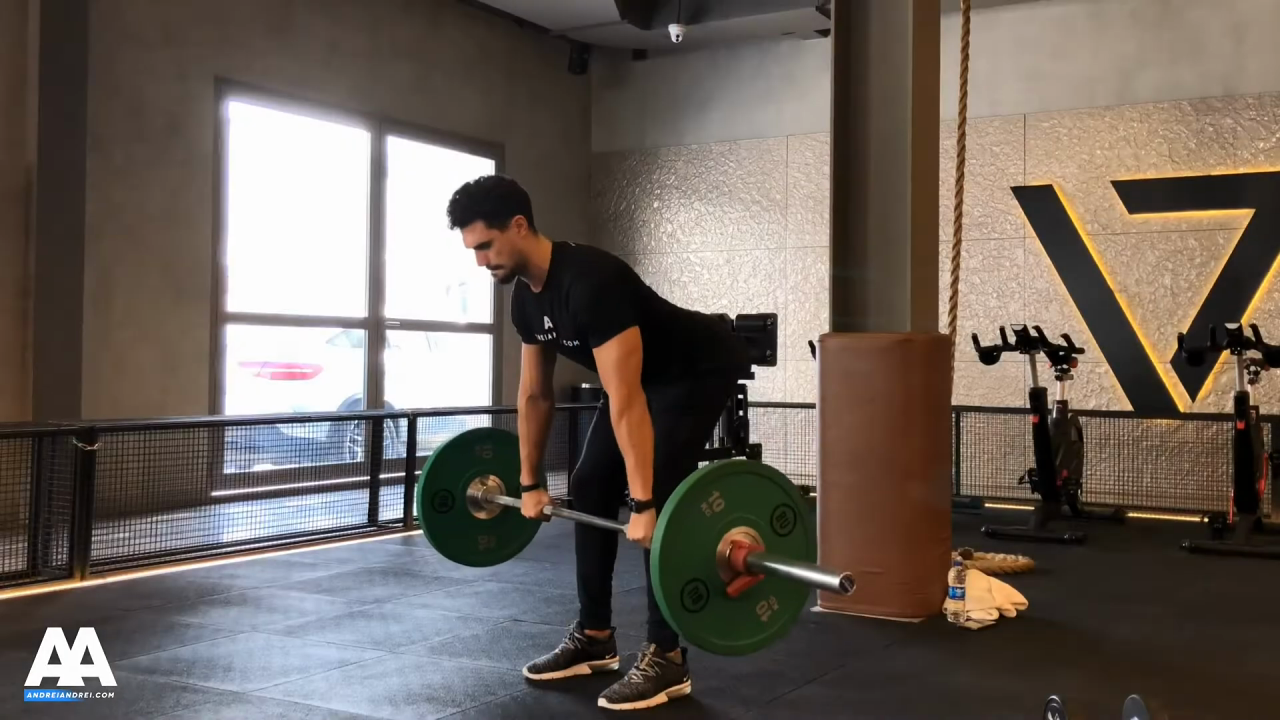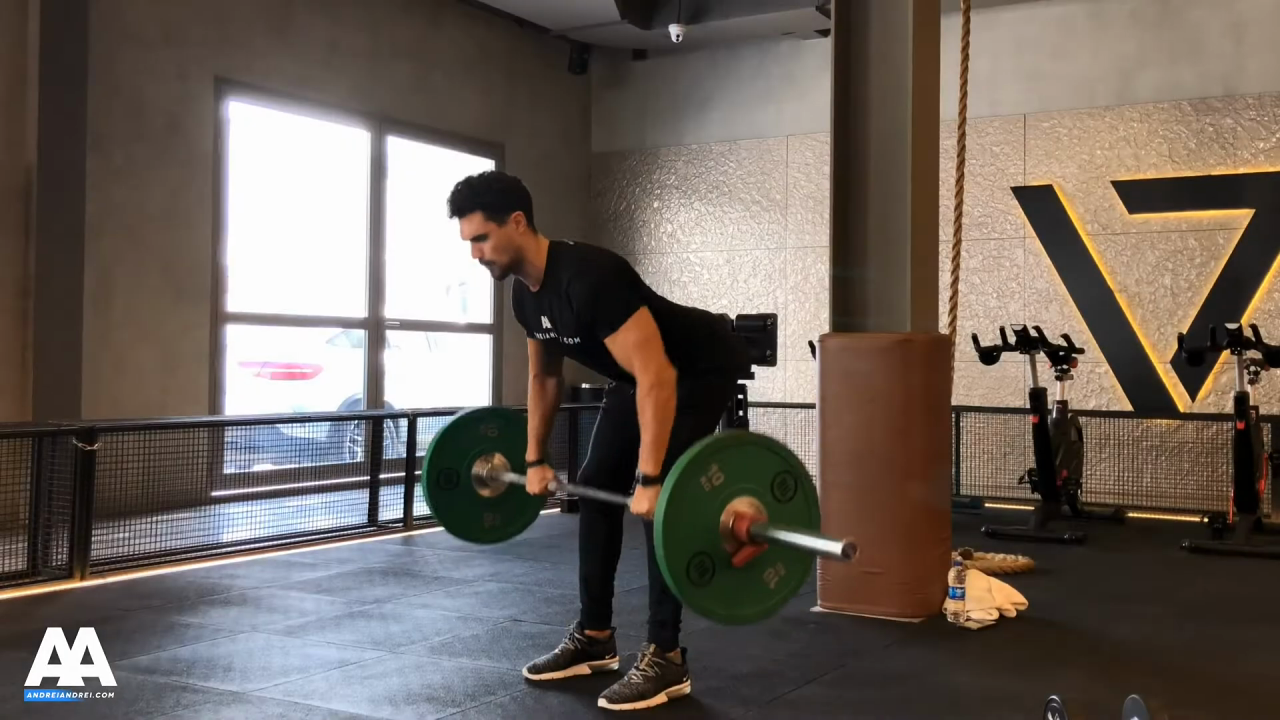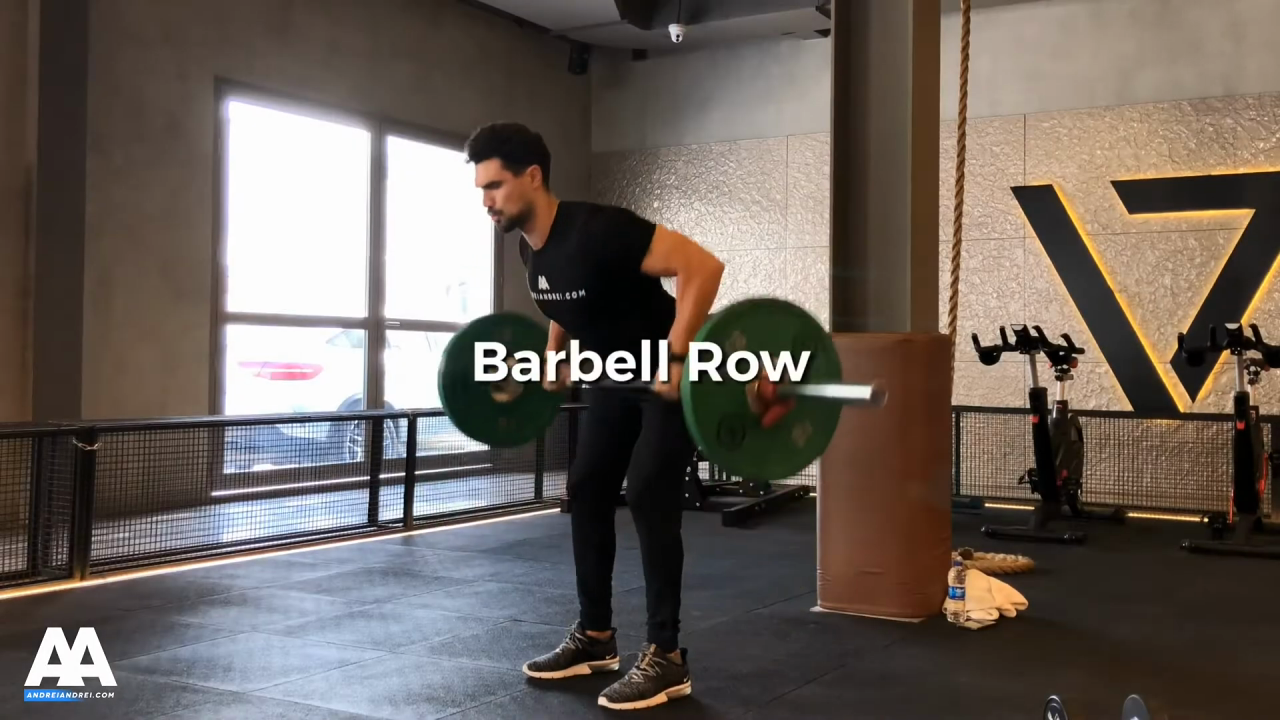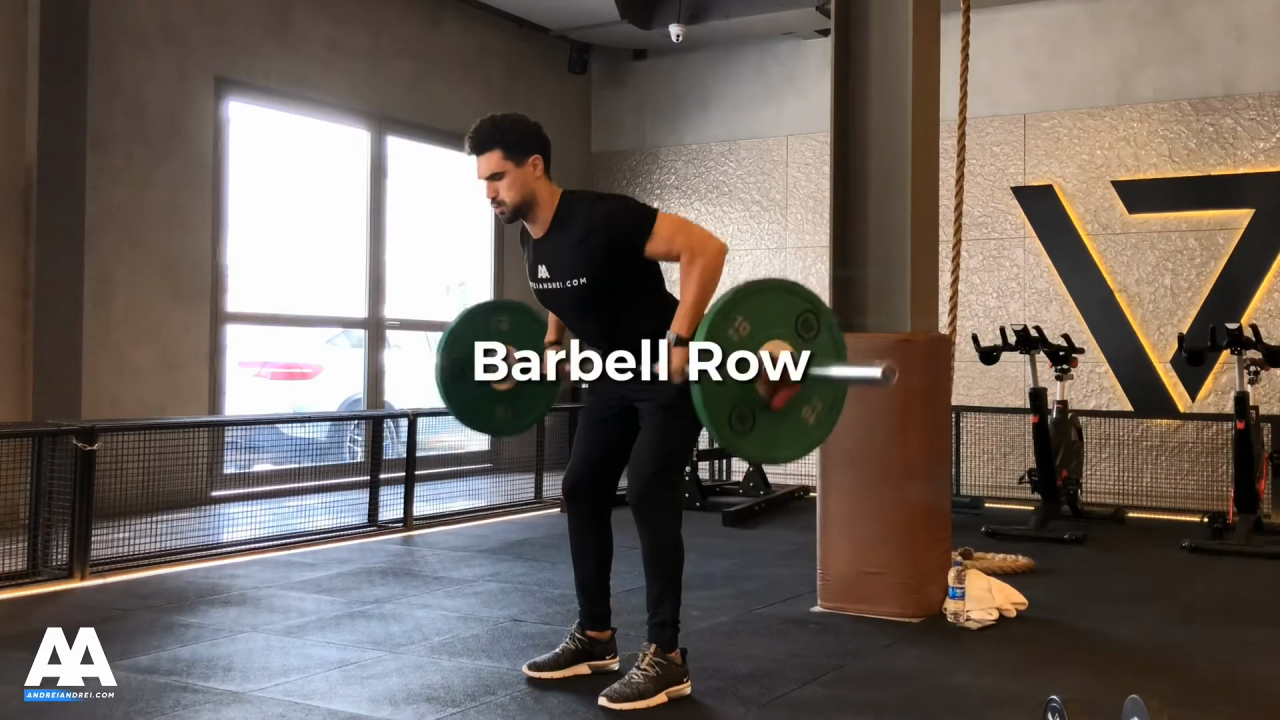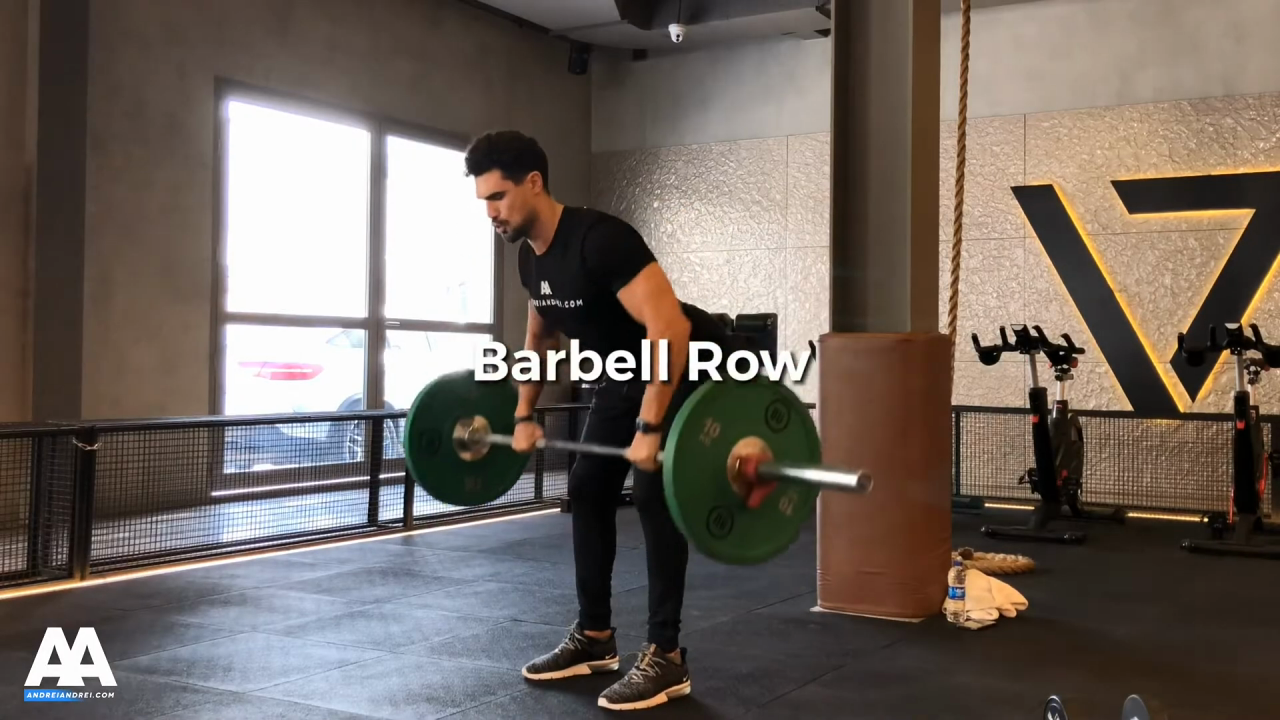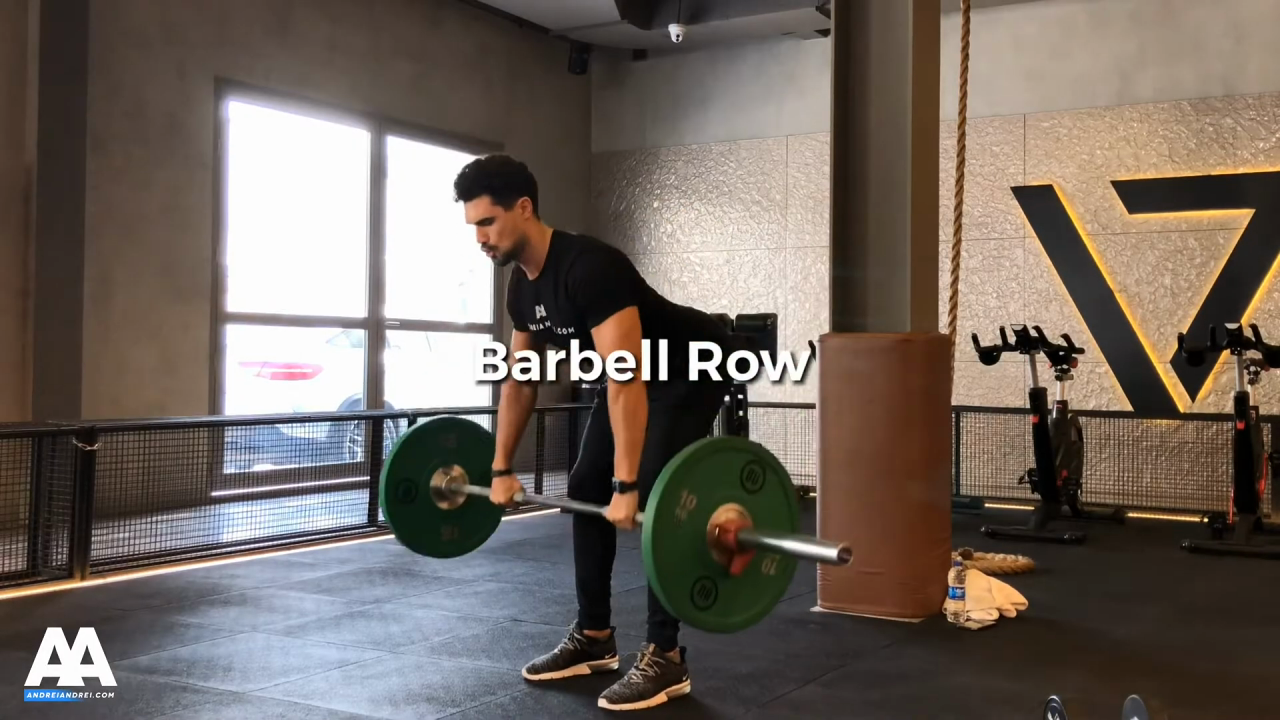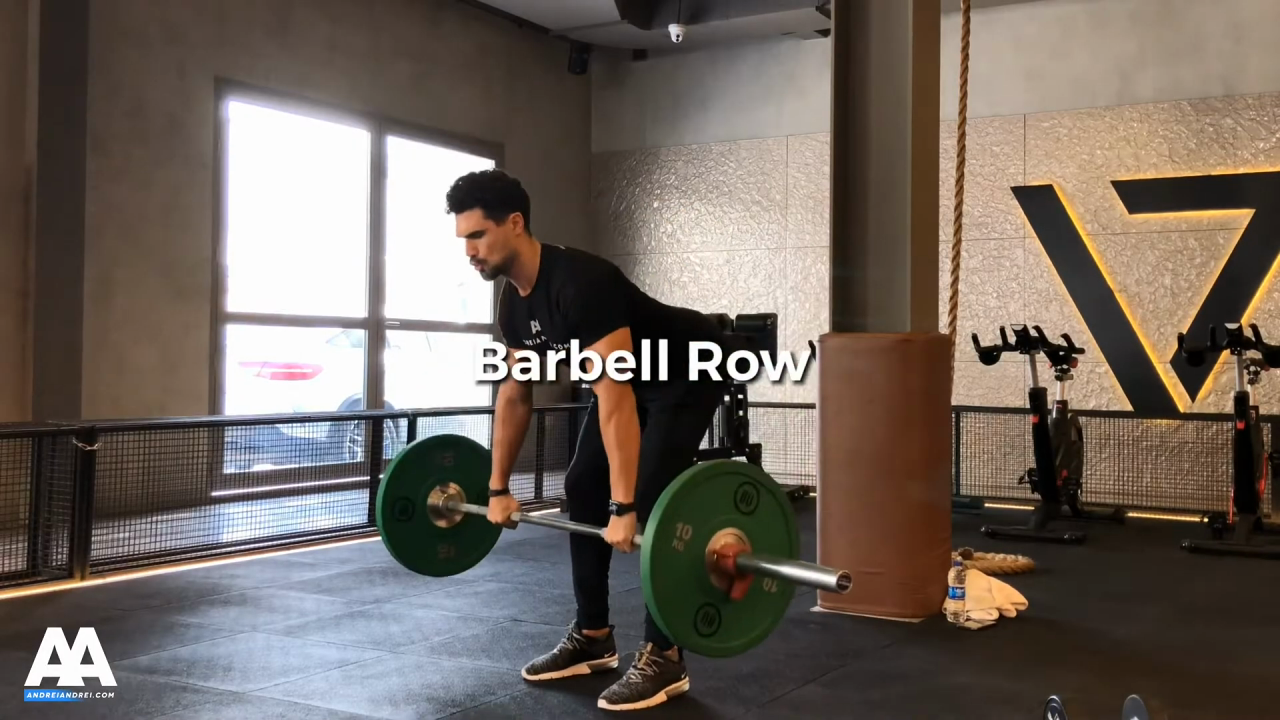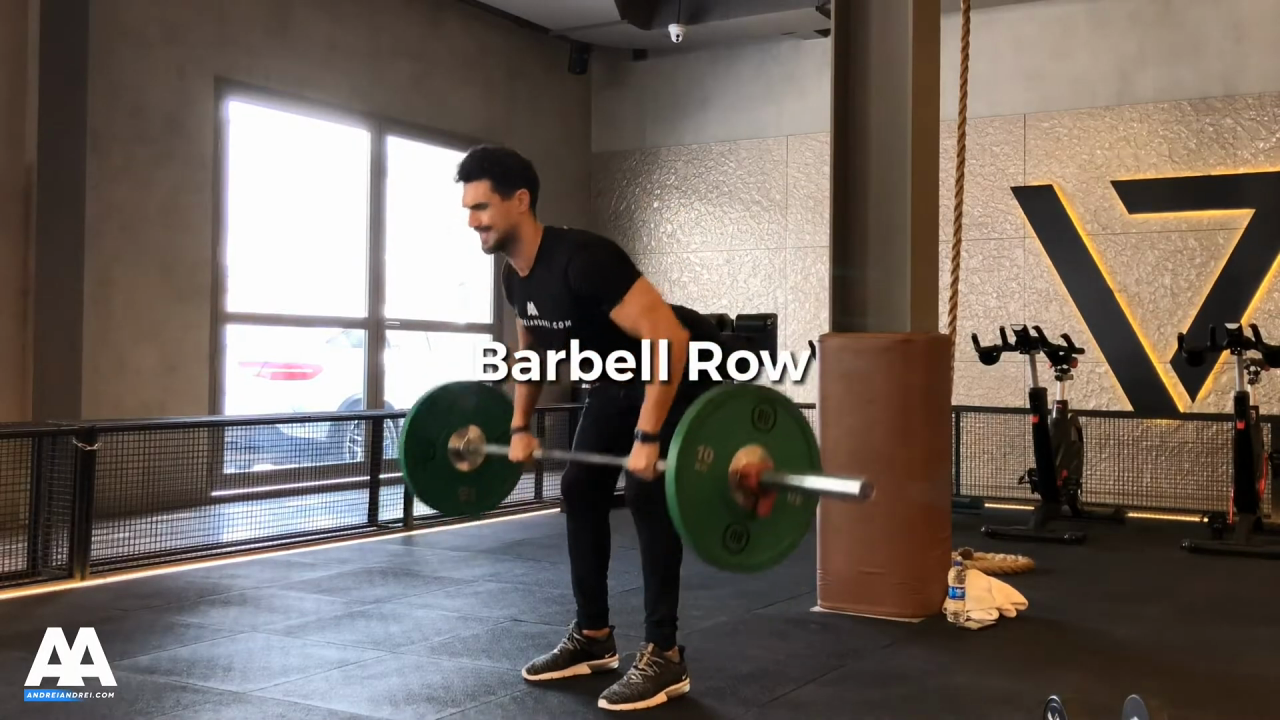
dt=0.3s
person 1, frame 1
left shoulder: (591, 282)
right shoulder: (526, 300)
left elbow: (626, 404)
right elbow: (534, 394)
left wrist: (643, 505)
right wrist: (530, 482)
left hip: (699, 370)
right hip: (645, 372)
left knee: (658, 493)
right knee: (589, 487)
left ankle: (665, 658)
right ankle: (594, 636)
person 1, frame 2
left shoulder: (590, 277)
right shoulder: (526, 295)
left elbow: (657, 378)
right elbow: (544, 377)
left wrist: (650, 480)
right wrist: (535, 459)
left hip: (699, 369)
right hip: (638, 370)
left knee: (657, 499)
right knee: (596, 488)
left ankle: (665, 658)
right ankle: (594, 637)
person 1, frame 3
left shoulder: (596, 230)
right shoulder: (532, 247)
left elbow: (701, 267)
left wrist: (676, 355)
right wrist: (555, 353)
left hip: (673, 370)
left knee: (649, 494)
right knee: (586, 489)
left ankle: (665, 658)
right ankle: (594, 636)
person 1, frame 4
left shoulder: (601, 217)
right shoulder: (531, 237)
left elbow: (706, 248)
left wrist: (680, 340)
right wrist: (553, 341)
left hip: (672, 371)
right hip: (614, 370)
left knee: (648, 495)
right knee: (581, 490)
left ankle: (665, 657)
right ankle: (594, 636)
person 1, frame 5
left shoulder: (601, 240)
right shoulder: (530, 260)
left elbow: (670, 331)
right elbow: (537, 341)
left wrist: (649, 430)
right wrist: (525, 416)
left hip: (689, 365)
right hip: (624, 368)
left knee: (656, 493)
right knee: (587, 489)
left ankle: (665, 657)
right ankle: (594, 637)
person 1, frame 6
left shoulder: (590, 268)
right shoulder: (522, 288)
left elbow: (627, 379)
right elbow: (519, 378)
left wrist: (627, 489)
right wrist: (501, 470)
left hip: (690, 367)
right hip: (629, 375)
left knee: (654, 499)
right knee: (585, 490)
left ankle: (664, 657)
right ankle: (594, 637)
person 1, frame 7
left shoulder: (581, 284)
right shoulder: (513, 303)
left elbow: (617, 403)
right elbow: (514, 394)
left wrist: (625, 512)
right wrist: (498, 488)
left hip: (687, 368)
right hip: (631, 372)
left knee: (649, 500)
right knee: (581, 491)
left ankle: (662, 658)
right ankle: (592, 636)
person 1, frame 8
left shoulder: (583, 259)
right shoulder: (516, 278)
left elbow: (670, 339)
right elbow: (532, 351)
left wrist: (649, 439)
right wrist: (520, 428)
left hip: (685, 366)
right hip: (618, 373)
left knee: (649, 494)
right knee: (580, 489)
left ankle: (663, 657)
right ankle: (592, 636)
